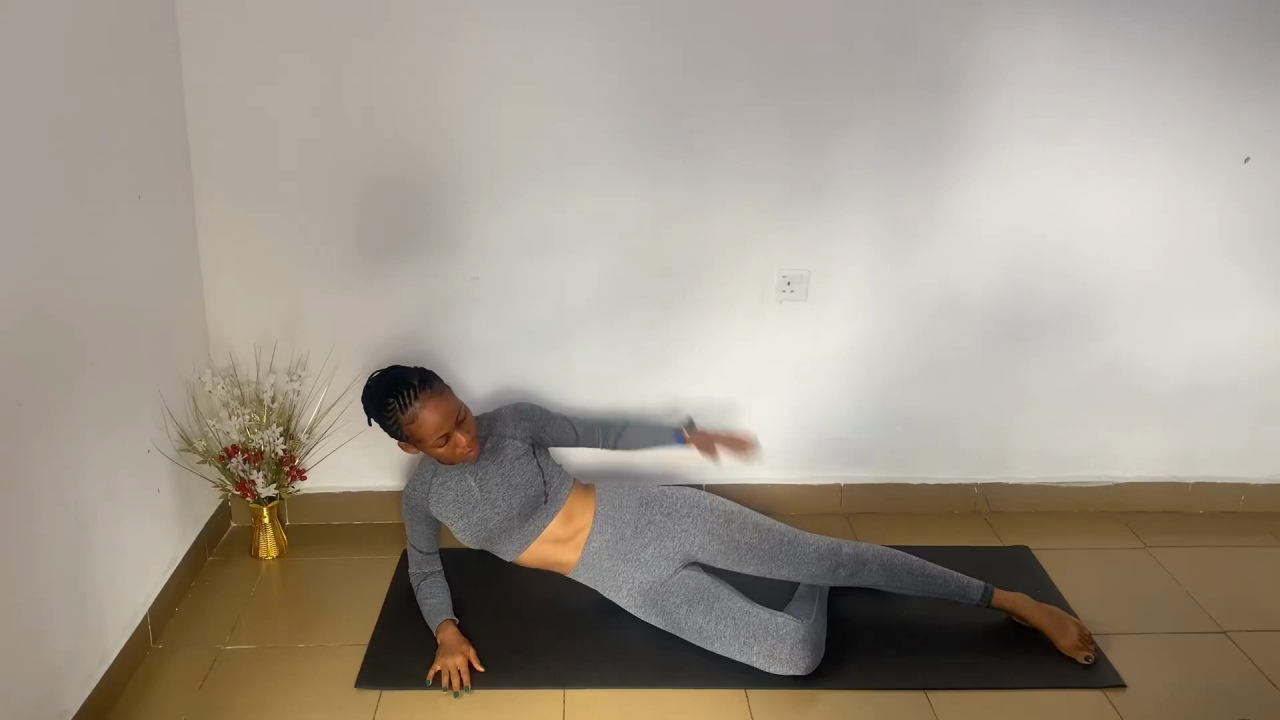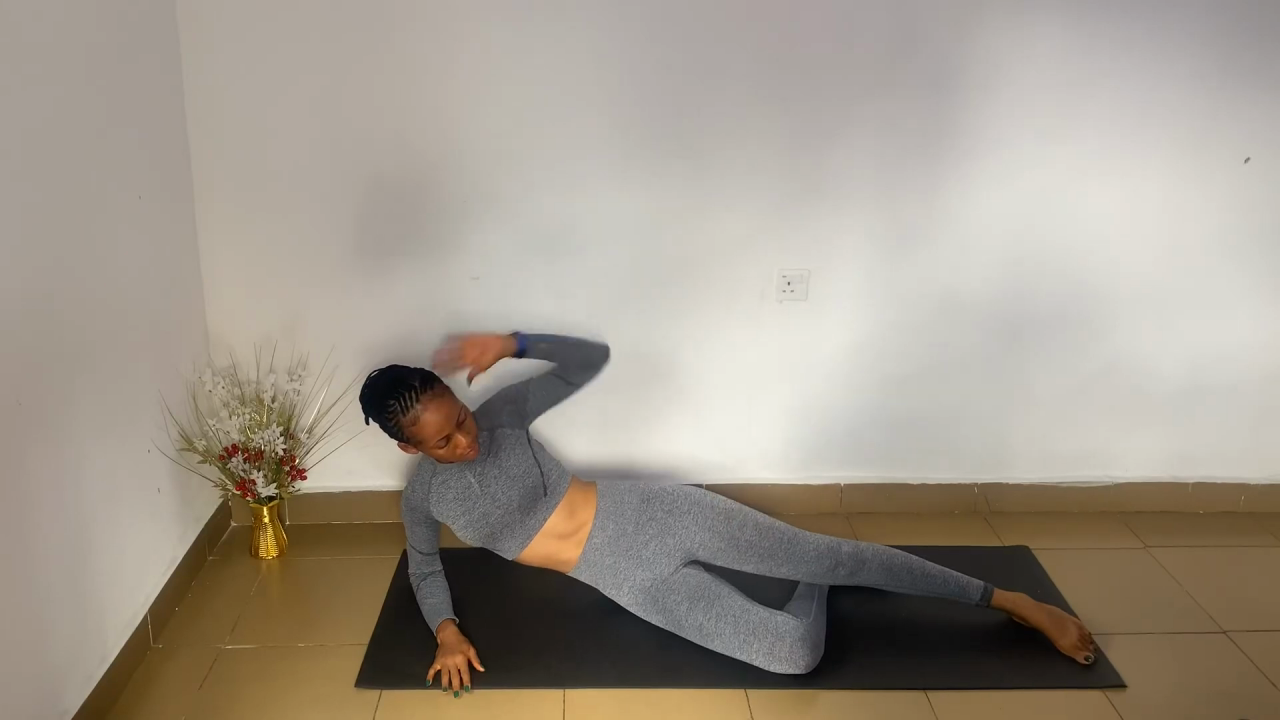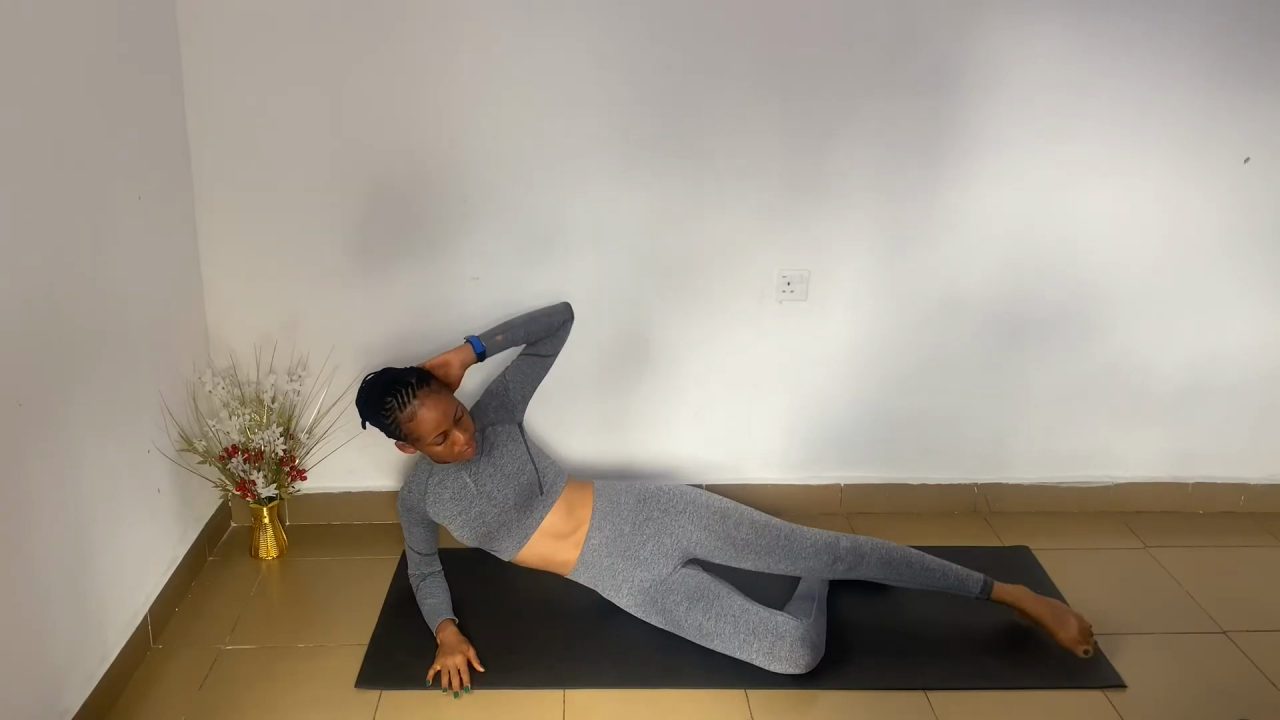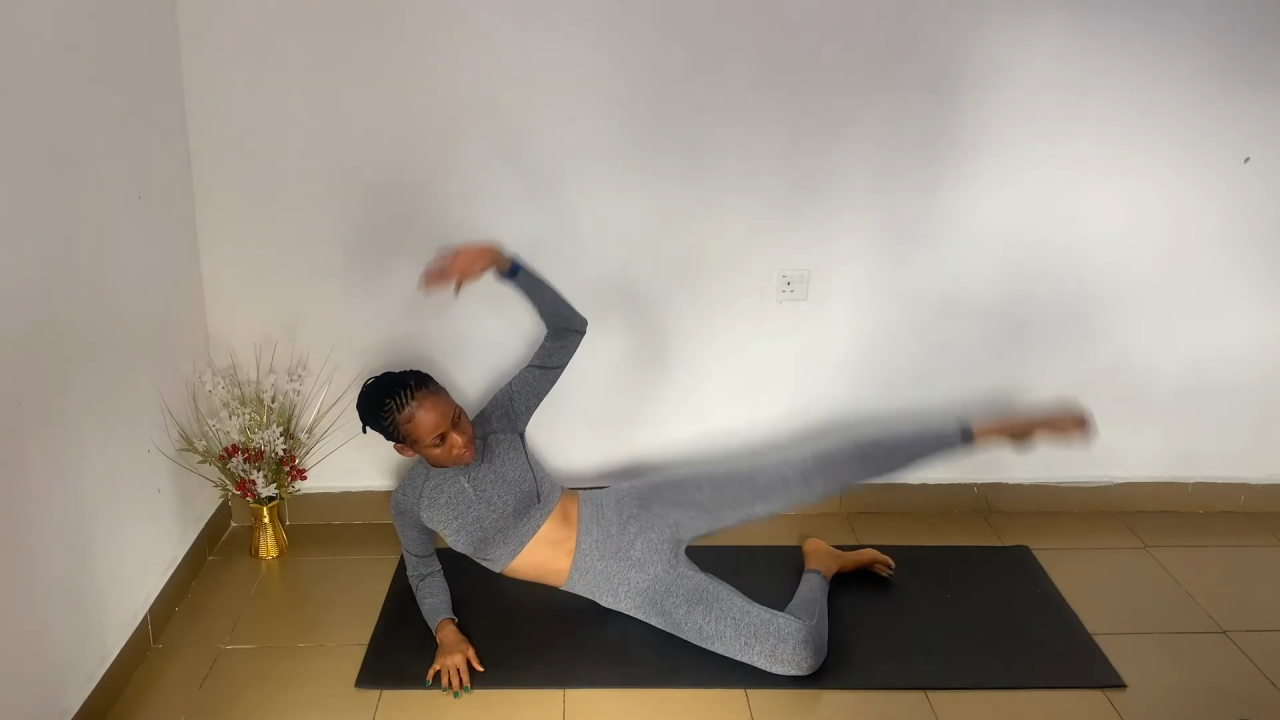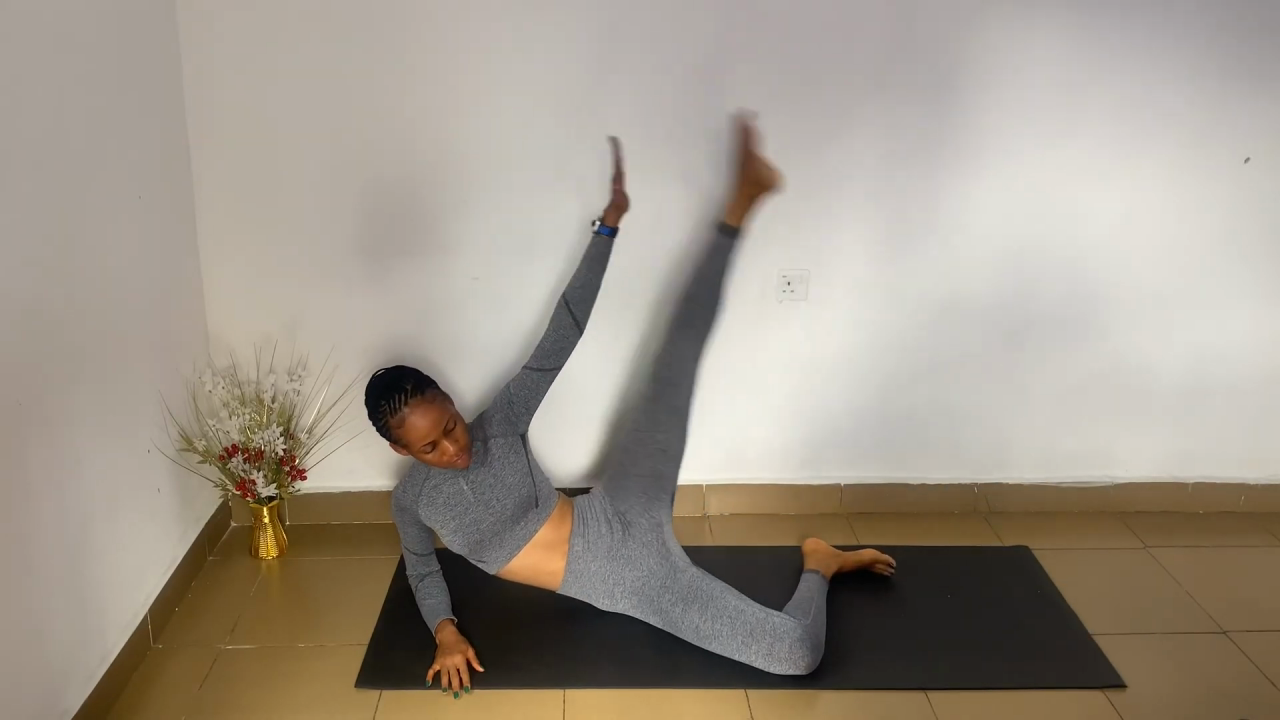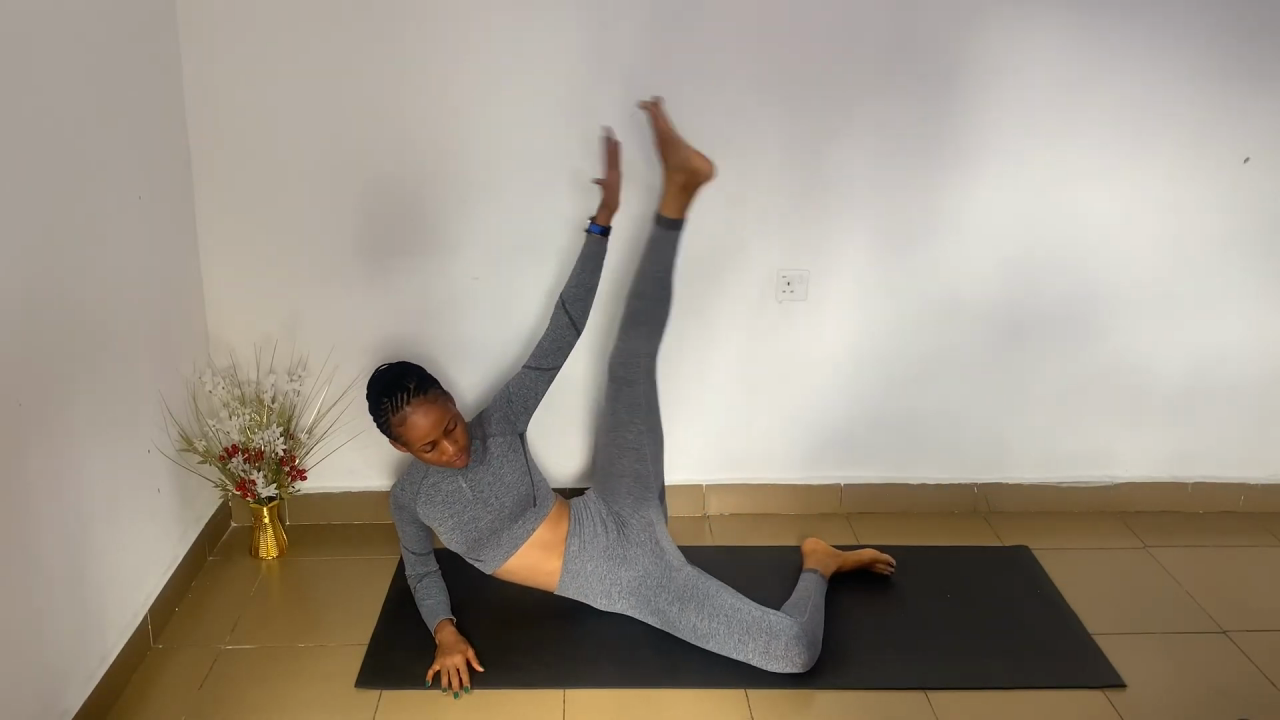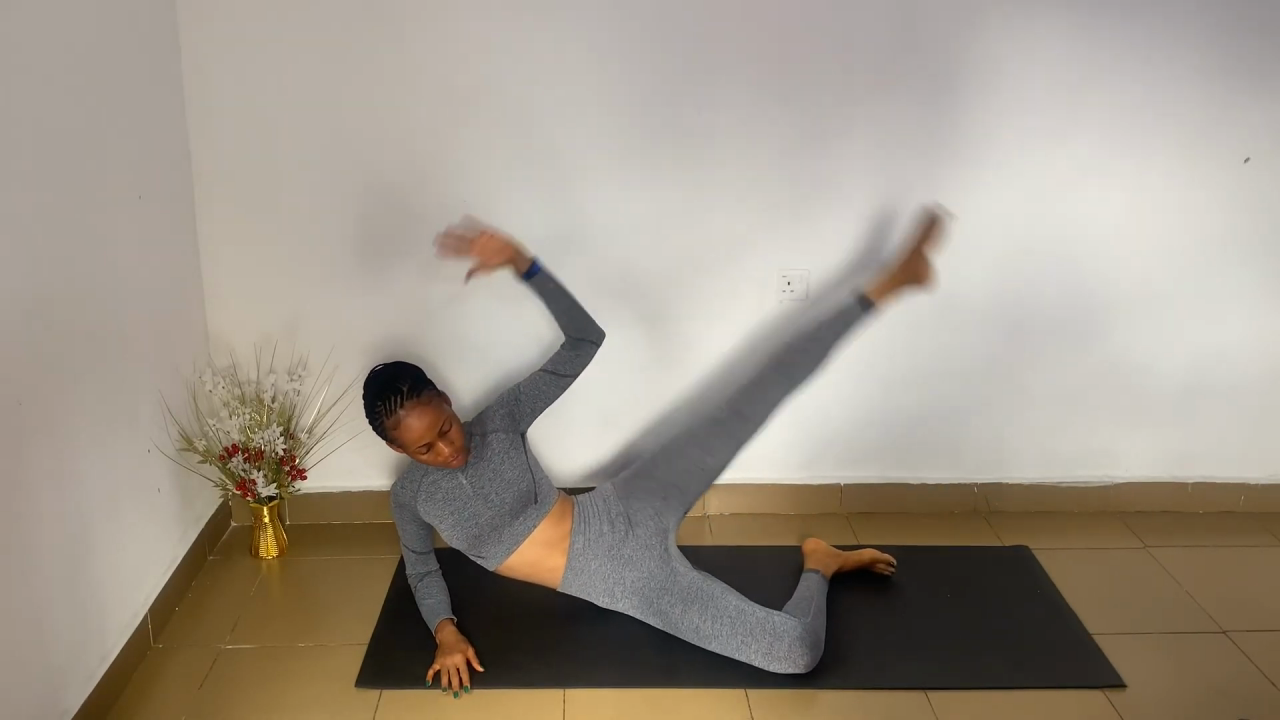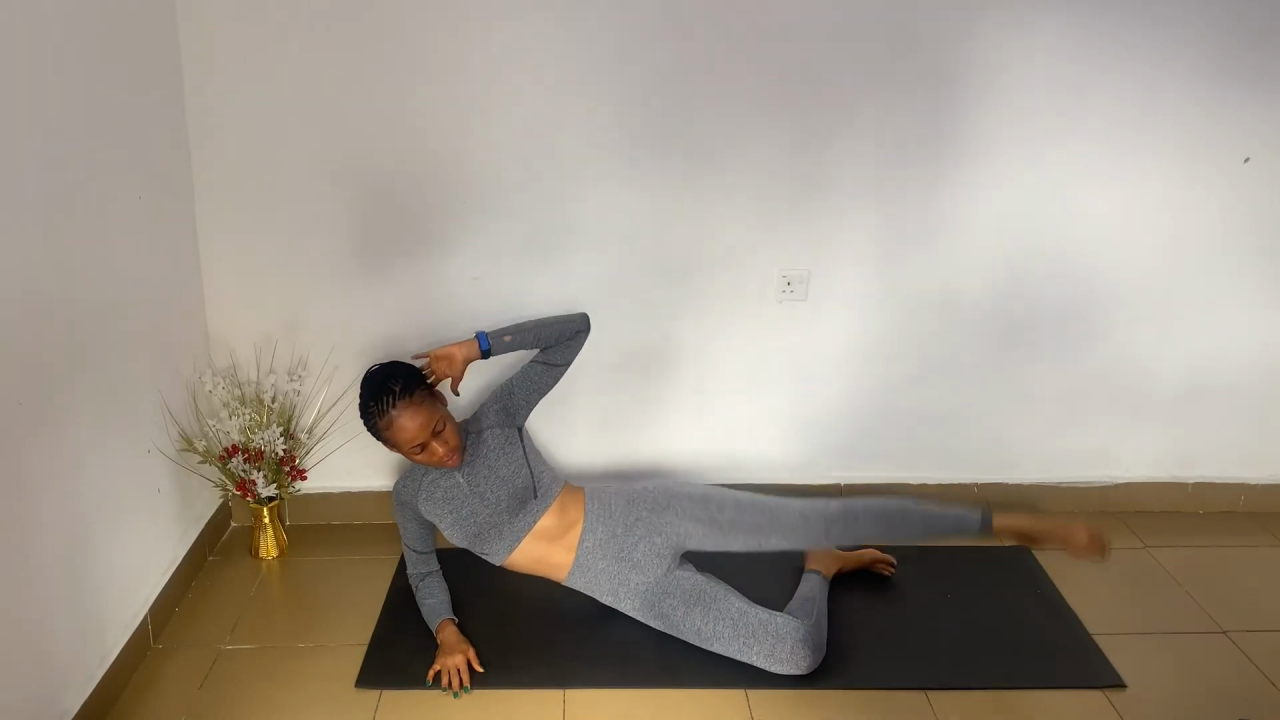
dt=0.3s
person 1, frame 1
left shoulder: (510, 422)
right shoulder: (423, 493)
left elbow: (608, 432)
right elbow: (423, 564)
left wrist: (690, 433)
right wrist: (446, 632)
left hip: (649, 520)
right hip: (628, 584)
left knee: (835, 554)
right knee: (794, 654)
left ankle: (1012, 601)
right ankle: (814, 584)
person 1, frame 2
left shoulder: (502, 418)
right shoulder: (423, 493)
left elbow: (593, 356)
right elbow: (422, 563)
left wrist: (511, 344)
right wrist: (446, 629)
left hip: (653, 518)
right hip: (630, 582)
left knee: (834, 553)
right knee: (795, 652)
left ankle: (1013, 601)
right ankle: (814, 586)
person 1, frame 3
left shoulder: (494, 411)
right shoulder: (417, 494)
left elbow: (560, 318)
right elbow: (422, 564)
left wrist: (471, 346)
right wrist: (446, 631)
left hip: (649, 517)
right hip: (626, 581)
left knee: (833, 547)
right knee: (794, 652)
left ankle: (1014, 595)
right ankle: (818, 581)
person 1, frame 4
left shoulder: (497, 422)
right shoulder: (412, 498)
left elbow: (569, 328)
right elbow: (420, 565)
left wrist: (502, 262)
right wrist: (446, 631)
left hip: (640, 517)
right hip: (625, 582)
left knee: (814, 473)
right knee: (798, 654)
left ankle: (949, 460)
right ankle: (822, 562)
person 1, frame 5
left shoulder: (500, 423)
right shoulder: (412, 499)
left elbow: (567, 324)
right elbow: (421, 565)
left wrist: (609, 219)
right wrist: (445, 632)
left hip: (625, 527)
right hip: (615, 588)
left knee: (672, 359)
right knee: (796, 654)
right ankle: (823, 565)
person 1, frame 6
left shoulder: (498, 421)
right shoulder: (410, 495)
left elbow: (566, 325)
right elbow: (419, 566)
left wrist: (603, 219)
right wrist: (445, 632)
left hip: (622, 525)
right hip: (616, 586)
left knee: (631, 363)
right ankle: (824, 562)
person 1, frame 7
left shoulder: (498, 421)
right shoulder: (410, 496)
left elbow: (585, 340)
right elbow: (420, 564)
left wrist: (521, 263)
right wrist: (446, 632)
left hip: (628, 519)
right hip: (613, 583)
left knee: (748, 405)
right knee: (794, 654)
right ankle: (822, 562)
person 1, frame 8
left shoulder: (496, 414)
right shoulder: (412, 494)
left elbow: (577, 327)
right elbow: (421, 566)
left wrist: (478, 346)
right wrist: (446, 631)
left hip: (638, 521)
right hip: (625, 586)
left knee: (829, 515)
right knee: (796, 653)
left ankle: (1001, 522)
right ankle: (826, 565)
